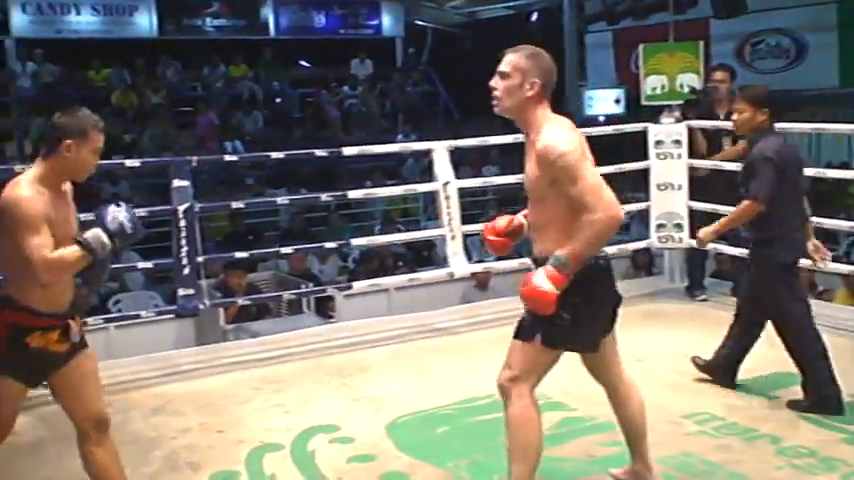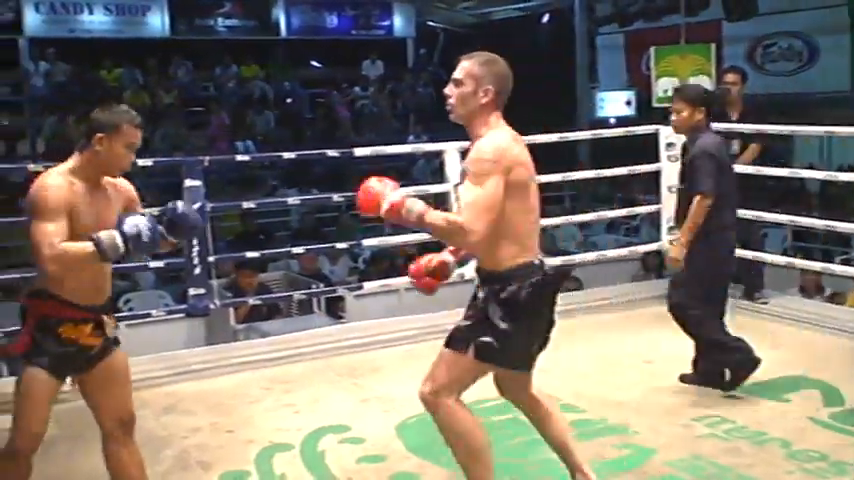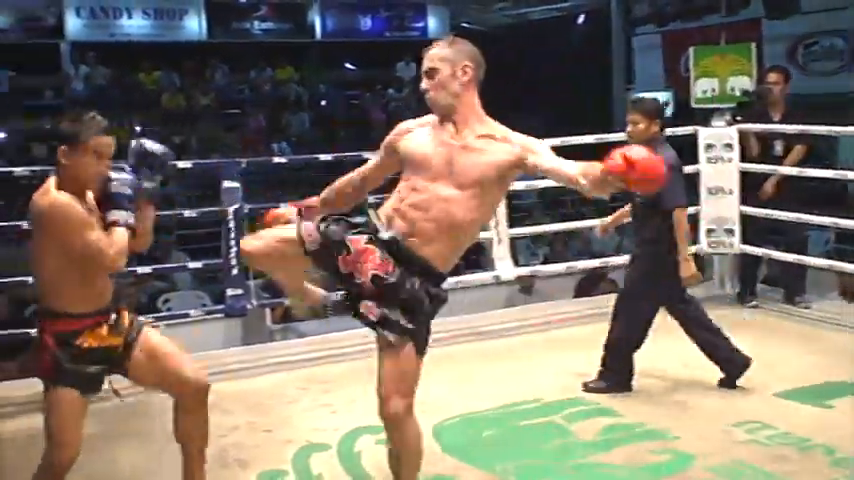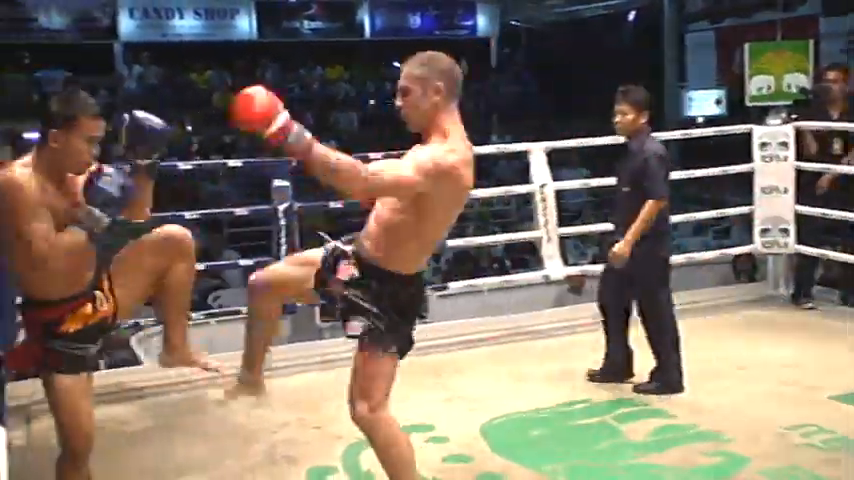
dt=0.3s
person 1, frame 1
left shoulder: (554, 144)
right shoulder: (545, 136)
left elbow: (608, 213)
left wrist: (558, 267)
right wrist: (524, 221)
left hip: (575, 280)
right hip: (581, 275)
left knee: (514, 383)
right knee: (609, 373)
person 1, frame 2
left shoulder: (492, 150)
right shoulder: (493, 147)
left elbow: (472, 232)
left wrist: (404, 206)
right wrist: (449, 259)
left hip: (514, 293)
right hip: (513, 286)
left knee: (437, 392)
right knee: (518, 390)
person 1, frame 3
left shoulder: (510, 146)
right shoulder: (409, 132)
left elbow: (583, 178)
right elbow: (362, 180)
left wrist: (614, 172)
right wrist: (310, 209)
left hip: (415, 279)
right hip: (370, 244)
left knee: (395, 406)
right knee: (256, 249)
right ankle: (305, 296)
person 1, frame 4
left shoulder: (446, 161)
right shoulder: (436, 148)
left elbow: (363, 181)
left wrist: (288, 131)
left hip: (388, 288)
right hip: (355, 260)
left knee: (369, 407)
right knee: (264, 284)
right ankle: (252, 372)
person 2, frame 1
left shoulder: (64, 190)
right elbow: (44, 271)
left wrist: (96, 249)
right wrist: (101, 239)
left hip: (63, 326)
left knee: (96, 424)
person 2, frame 2
left shoulder: (118, 189)
right shoulder: (52, 188)
left elbow: (154, 242)
right elbow: (51, 261)
left wrist: (175, 230)
right wrist: (114, 240)
left hip: (97, 322)
right hip: (51, 324)
left knee: (121, 424)
person 2, frame 3
left shoulder: (91, 193)
right shoulder: (55, 204)
left elbow: (140, 243)
right elbow: (112, 260)
left wrist: (144, 183)
right wrist: (120, 211)
left hip: (113, 322)
right hip: (68, 337)
left knee: (195, 387)
person 2, frame 4
left shoulder: (77, 175)
left elbow: (137, 213)
right elbow: (41, 262)
left wrist: (142, 158)
right wrist: (96, 217)
left hip: (95, 293)
right hip: (54, 320)
left knee: (177, 239)
right knee: (79, 442)
left ankle: (176, 347)
person 3, frame 1
left shoulder: (762, 153)
right shoulder: (786, 147)
left elbow: (756, 204)
right elbow: (800, 197)
left wrist: (714, 230)
right wrist: (809, 238)
left hip: (772, 247)
right hip: (787, 242)
left knee: (794, 320)
right knee: (749, 306)
left ankle: (824, 394)
right ankle: (723, 365)
person 3, frame 2
left shoulder: (702, 149)
right shoulder: (713, 144)
left elbow: (704, 198)
left wrist: (682, 241)
right wrist: (684, 237)
left hip: (707, 239)
right hip: (717, 237)
left knee: (682, 300)
right knee: (708, 302)
left ankle: (737, 358)
right ankle: (710, 369)
person 3, frame 3
left shoulder: (663, 162)
left elbow: (678, 211)
left wrist: (685, 257)
right wrist: (617, 217)
left hip: (657, 250)
right hip: (653, 247)
left knee: (629, 310)
right knee: (682, 306)
left ankle: (615, 376)
right ankle: (730, 361)
person 3, frame 4
left shoulder: (651, 153)
right shoulder: (632, 150)
left elbow: (658, 201)
left wrist: (628, 241)
left hip: (646, 244)
right hip: (629, 241)
left knee: (655, 309)
right knee: (610, 298)
left ankle: (668, 377)
right ankle: (616, 365)
person 4, frame 1
right shoulder: (701, 112)
left elbow: (742, 148)
right elbow: (700, 150)
left wrist: (711, 162)
left hip: (731, 183)
right hip: (703, 184)
right ankle: (696, 285)
person 4, frame 2
left shoulder: (753, 117)
right shoulder: (714, 116)
left elbow: (753, 150)
left hip: (745, 185)
left knee: (752, 238)
left ankle: (754, 287)
person 4, frame 3
left shoulder: (796, 118)
right shoulder: (755, 116)
left elbow: (799, 151)
right elbow: (753, 153)
left wrist: (774, 180)
right wrist: (746, 128)
left hip: (787, 188)
right hip: (756, 188)
left knee: (796, 240)
right knee: (753, 241)
left ankle: (795, 292)
right ankle: (747, 291)
person 4, frame 4
right shoulder: (812, 115)
right elbow: (810, 152)
left wrist: (831, 176)
right wrist: (803, 129)
right hip: (813, 188)
right knee: (809, 241)
right ankle: (802, 292)
